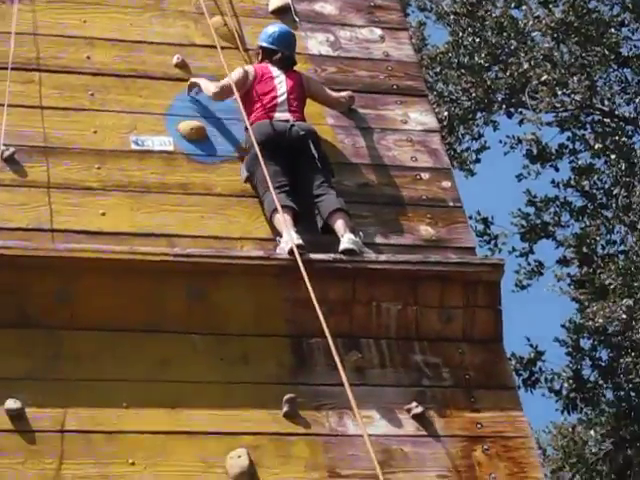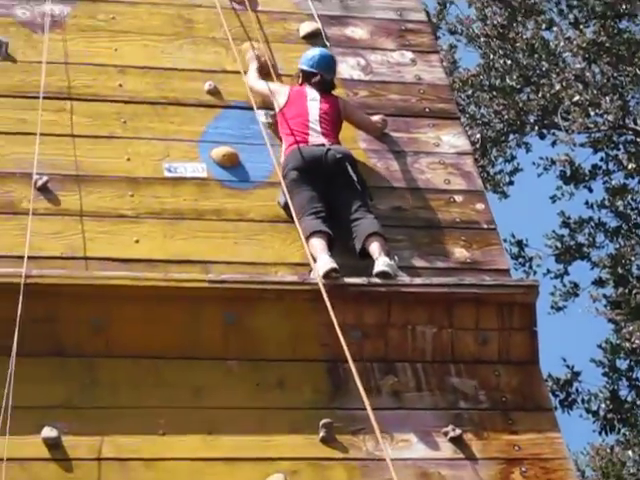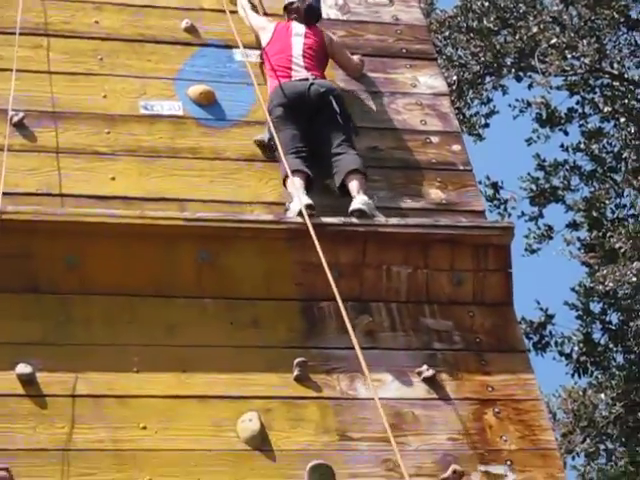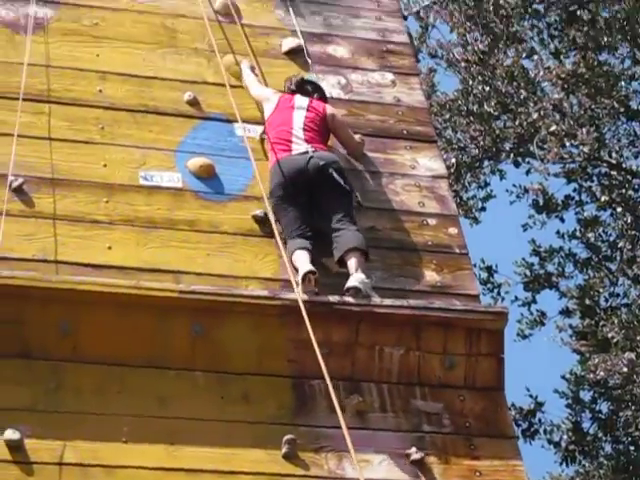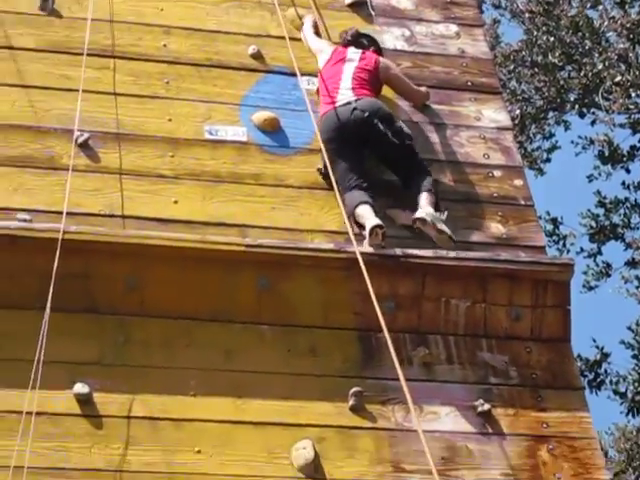
dt=0.3s
person 1, frame 1
left shoulder: (248, 72)
right shoulder: (301, 79)
left elbow: (218, 92)
right elbow: (340, 102)
left wrist: (200, 81)
right wrist: (347, 96)
left hip: (264, 134)
right hip: (302, 133)
left knee: (274, 189)
right knee: (321, 187)
left ankle: (289, 234)
right ankle: (347, 235)
person 1, frame 2
left shoulder: (282, 92)
right shoulder: (338, 102)
left elbow: (252, 80)
right elbow: (376, 128)
left wrist: (254, 64)
right wrist: (379, 120)
left hip: (300, 158)
right hip: (337, 156)
left knee: (310, 214)
right knee: (358, 212)
left ankle: (323, 258)
right ankle: (382, 258)
person 1, frame 3
left shoulder: (269, 28)
right shoulder: (325, 37)
right elbow: (355, 69)
right wrist: (357, 60)
left hip: (285, 94)
right hip: (322, 91)
left knee: (293, 152)
right knee: (341, 147)
left ankle: (299, 198)
right ankle: (360, 196)
person 1, frame 4
left shoulder: (272, 99)
right shoulder: (326, 110)
left elbow: (250, 81)
right elbow: (356, 150)
left wrist: (246, 66)
right wrist: (358, 140)
left hip: (284, 168)
right hip: (323, 163)
left knee: (297, 233)
right knee: (342, 223)
left ankle: (305, 266)
right ankle: (357, 273)
person 1, frame 5
left shoulder: (327, 51)
right shoulder: (380, 62)
left elbow: (308, 35)
right elbow: (419, 98)
left wrist: (309, 21)
right wrist: (424, 92)
left hip: (331, 121)
right hip: (368, 111)
left knee: (352, 184)
right knee: (415, 169)
left ankle: (370, 220)
right ankle: (426, 209)
